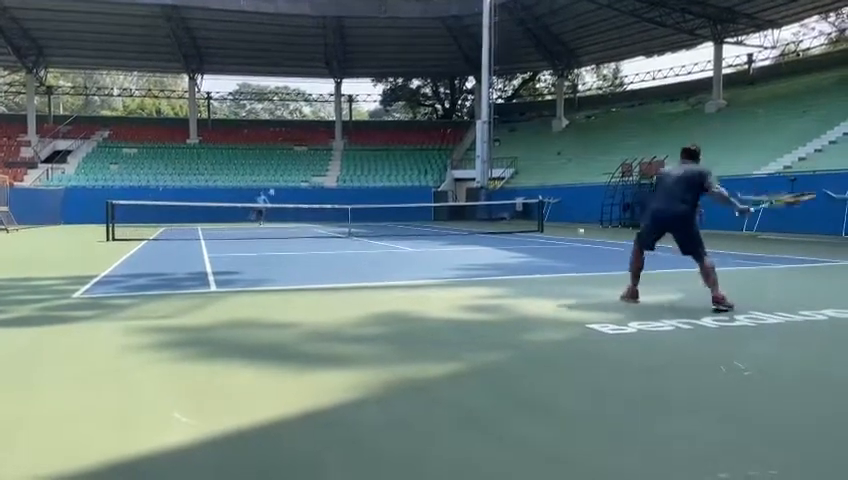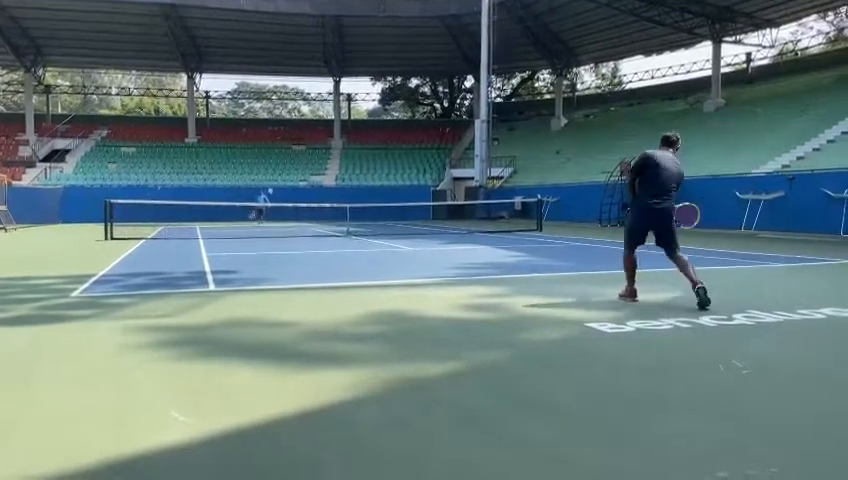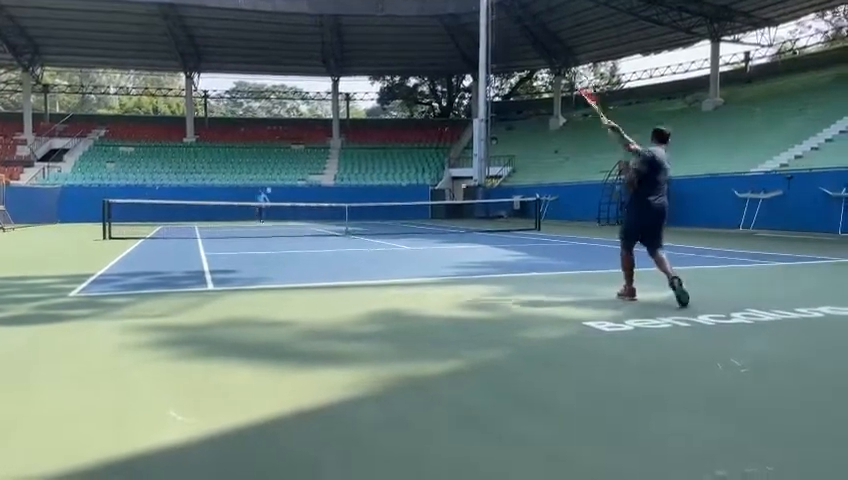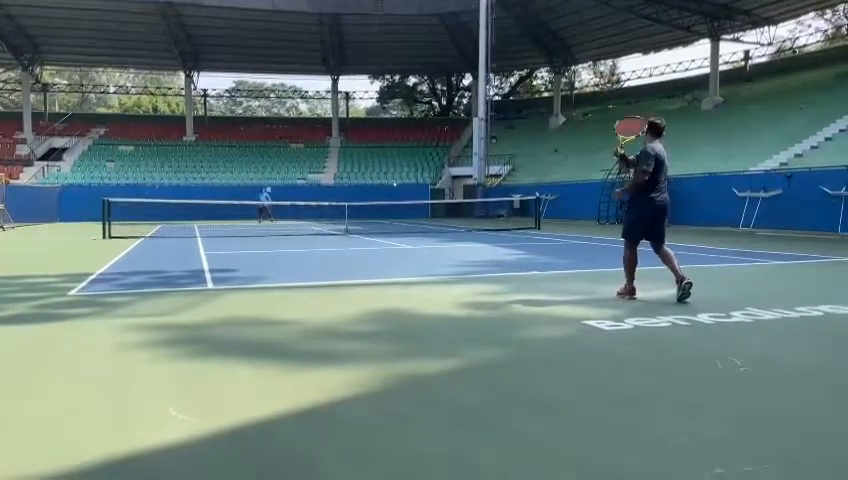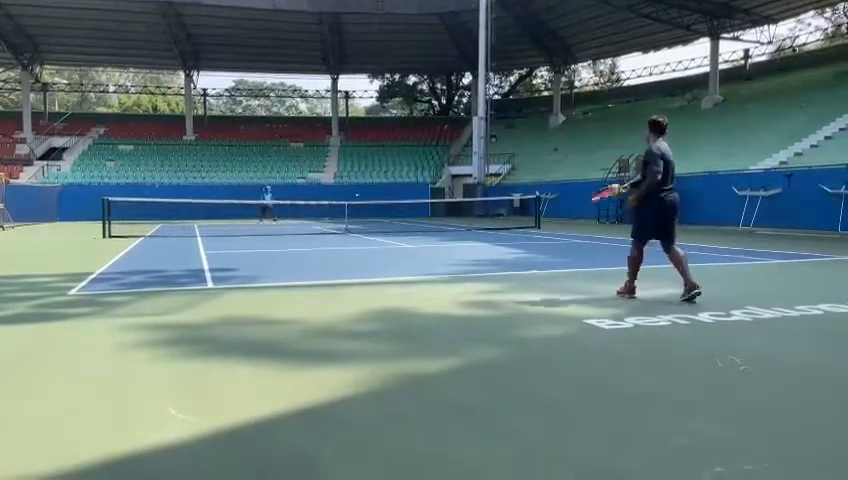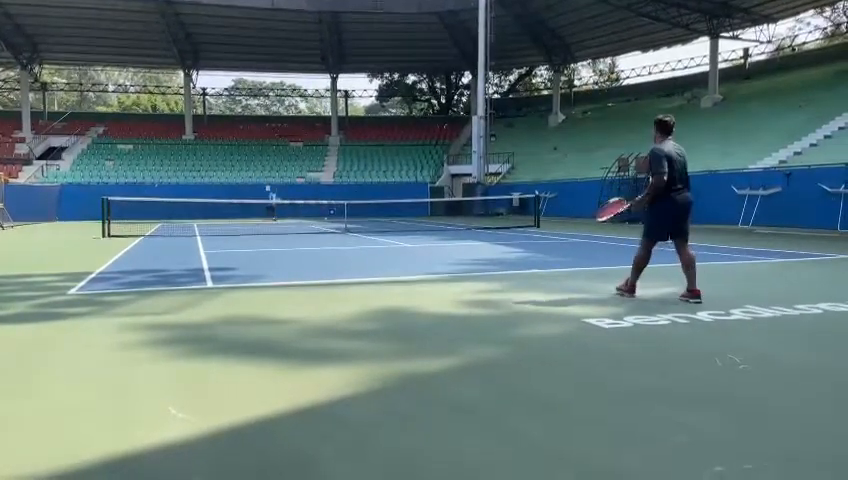
dt=0.2s
person 1, frame 1
left shoulder: (663, 172)
right shoulder: (701, 172)
right elbow: (716, 191)
right wrist: (737, 206)
left hip: (656, 214)
right hip: (683, 216)
left knee: (638, 249)
right knee: (702, 257)
left ankle: (632, 291)
right ankle: (718, 297)
person 1, frame 2
left shoulder: (649, 156)
right shoulder: (678, 168)
left elbow: (630, 178)
left wrist: (636, 196)
left hip: (642, 208)
right hip: (665, 211)
left knee: (629, 248)
right knee: (674, 253)
left ankle: (630, 290)
right ankle: (697, 284)
person 1, frame 3
left shoulder: (649, 153)
right shoulder: (662, 157)
left elbow: (633, 177)
right elbow: (634, 148)
left wrist: (626, 172)
right wrist: (618, 131)
left hip: (640, 206)
right hip: (659, 207)
left knee: (626, 246)
right knee: (655, 249)
left ankle: (629, 288)
right ankle: (673, 278)
person 1, frame 4
left shoulder: (649, 149)
right shoulder: (658, 149)
left elbow: (642, 177)
right elbow: (632, 163)
left wrist: (624, 191)
right wrist: (622, 156)
left hip: (643, 203)
right hip: (660, 203)
left knee: (630, 245)
right knee: (659, 246)
left ankle: (629, 287)
right ankle: (681, 278)
person 1, frame 5
left shoulder: (653, 149)
right shoulder: (664, 149)
left elbow: (654, 178)
left wrist: (636, 196)
right wrist: (629, 185)
left hip: (653, 204)
right hip: (669, 202)
left knee: (637, 245)
right knee: (670, 245)
left ankle: (630, 286)
right ankle: (690, 284)
person 1, frame 6
left shoulder: (658, 151)
right shoulder: (679, 150)
left elbow: (660, 180)
left wrist: (644, 199)
right wrist: (648, 194)
left hip: (664, 204)
right hip: (683, 201)
left knee: (647, 244)
right knee: (683, 245)
left ankle: (630, 285)
right ankle: (693, 290)
